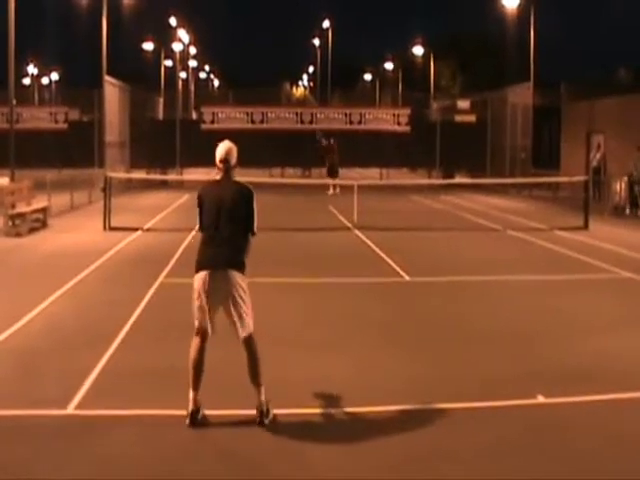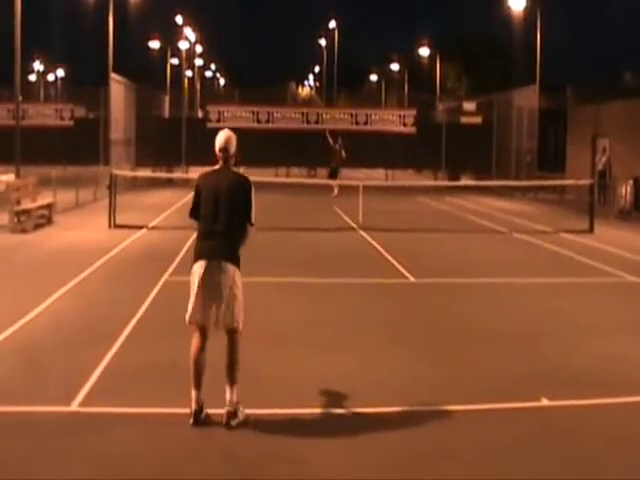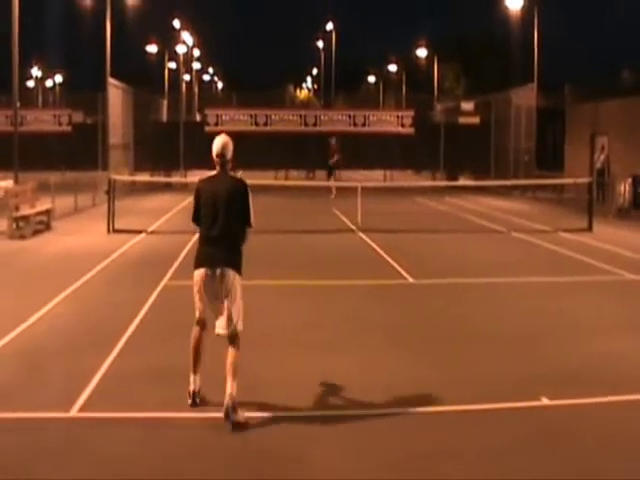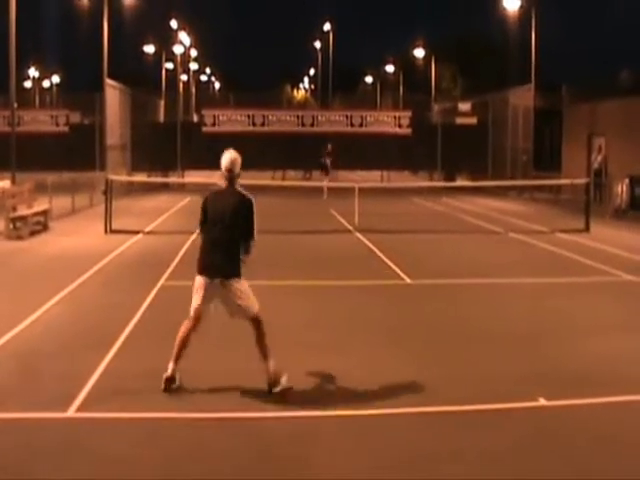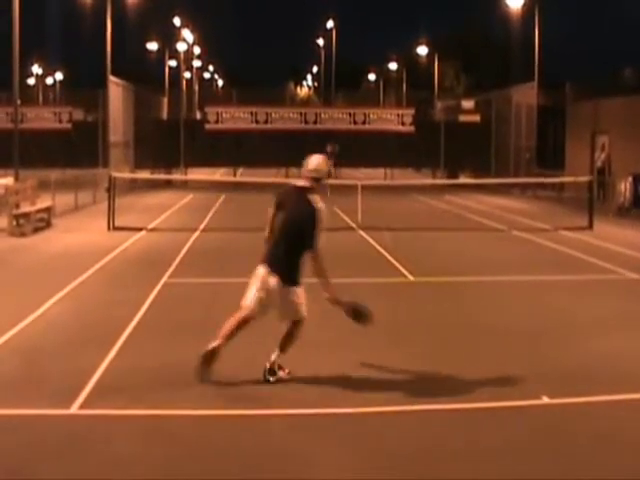
dt=0.3s
person 1, frame 1
left shoulder: (204, 191)
right shoulder: (245, 192)
right elbow: (248, 238)
left hip: (205, 267)
right hip: (232, 268)
left knee: (200, 335)
right knee: (248, 338)
left ankle: (194, 404)
right ankle: (262, 404)
person 1, frame 2
left shoulder: (203, 180)
right shoulder: (243, 183)
left elbow: (197, 220)
right elbow: (245, 230)
left hip: (202, 258)
right hip: (228, 261)
left knee: (199, 332)
right knee: (232, 332)
left ankle: (196, 403)
right ankle: (231, 404)
person 1, frame 3
left shoulder: (202, 186)
right shoulder: (240, 187)
left elbow: (199, 224)
right elbow: (244, 232)
left hip: (203, 262)
right hip: (229, 264)
left knee: (200, 323)
right knee: (232, 336)
left ankle: (194, 386)
right ankle: (230, 401)
person 1, frame 4
left shoulder: (210, 198)
right shoulder: (245, 201)
left elbow: (204, 233)
right elbow: (248, 242)
left hip: (205, 269)
right hip: (229, 274)
left knee: (193, 319)
right knee: (256, 319)
left ankle: (170, 373)
right ankle: (272, 377)
person 1, frame 5
left shoulder: (289, 192)
right shoulder: (314, 207)
left elbow: (275, 209)
right elbow: (314, 254)
right wrist: (328, 289)
left hip: (267, 266)
right hip: (286, 276)
left knee: (245, 314)
right knee: (298, 320)
left ankle: (214, 348)
right ankle: (273, 366)
